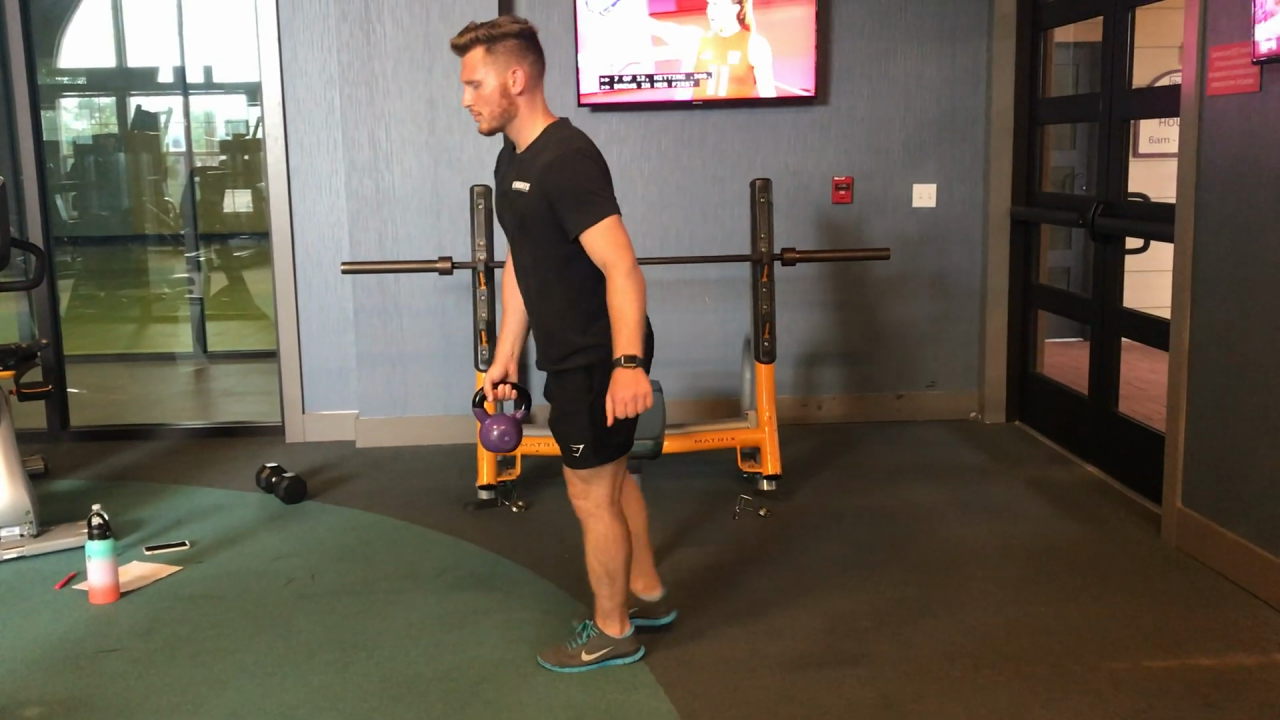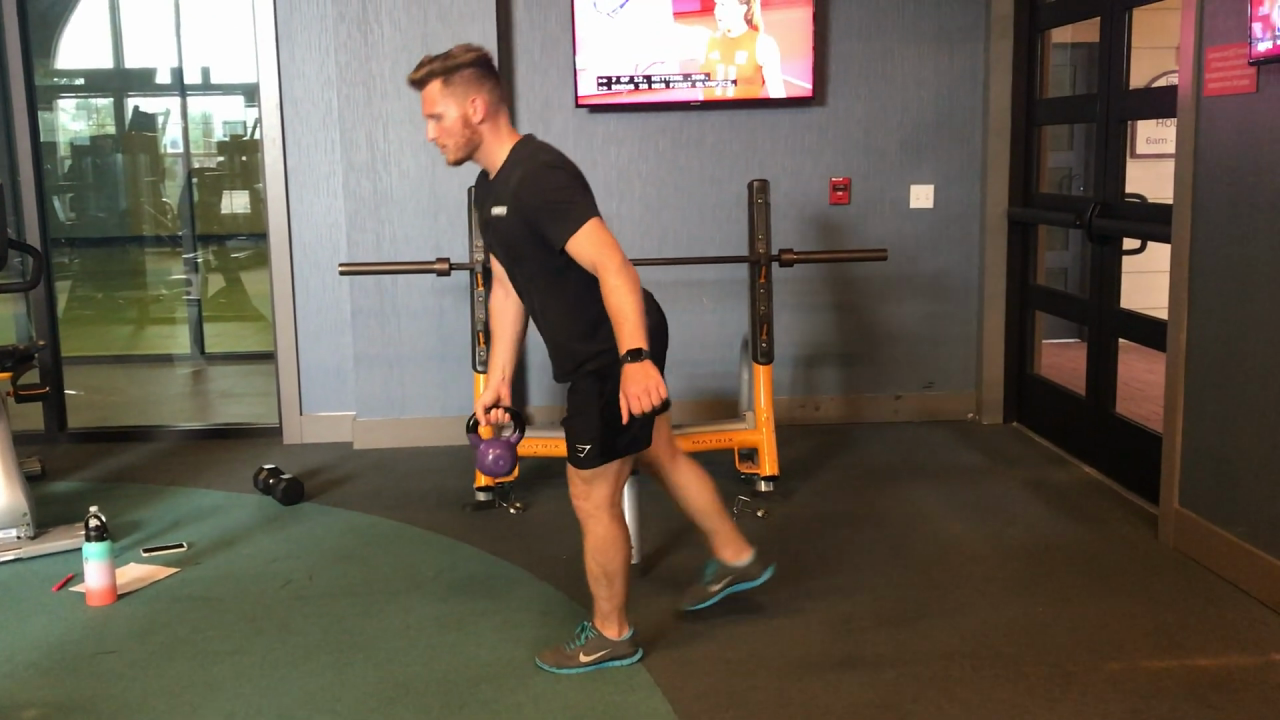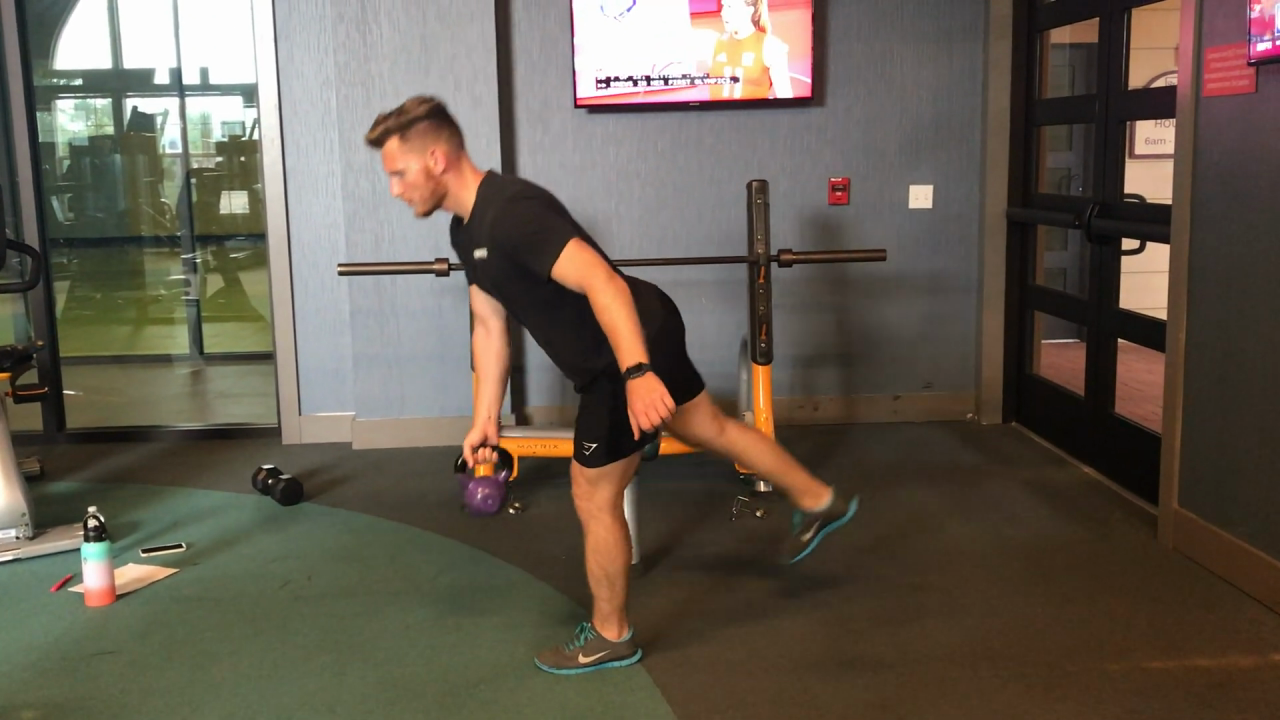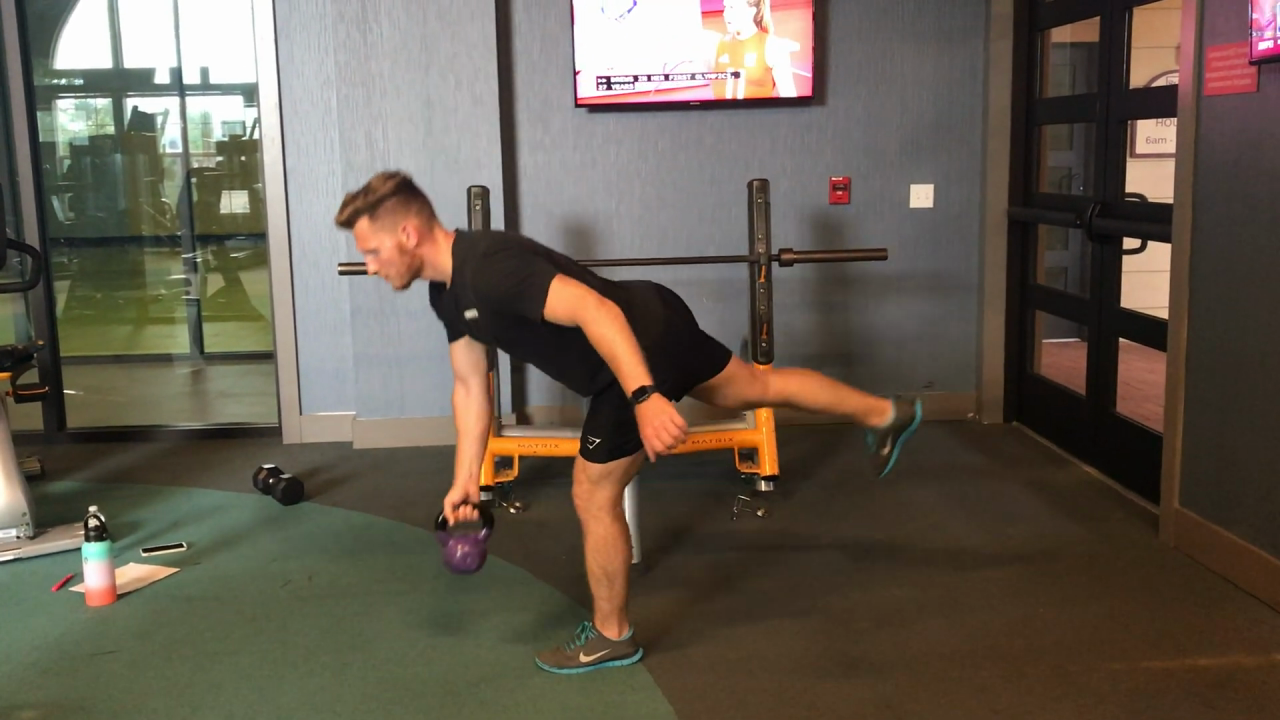
dt=0.3s
person 1, frame 1
left shoulder: (567, 160)
right shoulder: (513, 160)
left elbow: (621, 268)
left wrist: (629, 362)
right wrist: (505, 355)
left hip: (595, 359)
right hip: (571, 354)
left knee: (591, 496)
right knee: (609, 480)
left ankle: (612, 633)
right ankle: (645, 592)
person 1, frame 2
left shoulder: (537, 178)
right shoulder: (490, 188)
left elbow: (614, 269)
right elbow: (507, 288)
left wrist: (635, 358)
right wrist: (498, 381)
left hip: (613, 357)
right hip: (608, 349)
left knee: (592, 497)
right knee: (661, 454)
left ankle: (610, 636)
right ankle: (734, 558)
person 1, frame 3
left shoulder: (512, 212)
right shoulder: (467, 226)
left elbow: (604, 287)
right elbow: (489, 324)
left wrist: (636, 375)
right wrist: (485, 419)
left hip: (627, 355)
right hip: (638, 344)
left knee: (594, 496)
right knee: (708, 428)
left ankle: (610, 636)
right ankle: (819, 501)
person 1, frame 4
left shoulder: (489, 270)
right shoulder: (448, 292)
left elbow: (596, 312)
right elbow: (470, 385)
left wrist: (644, 398)
right wrist: (464, 480)
left hip: (644, 341)
right hip: (657, 331)
left knee: (593, 492)
right knee: (757, 388)
left ankle: (610, 637)
right ankle: (883, 416)
